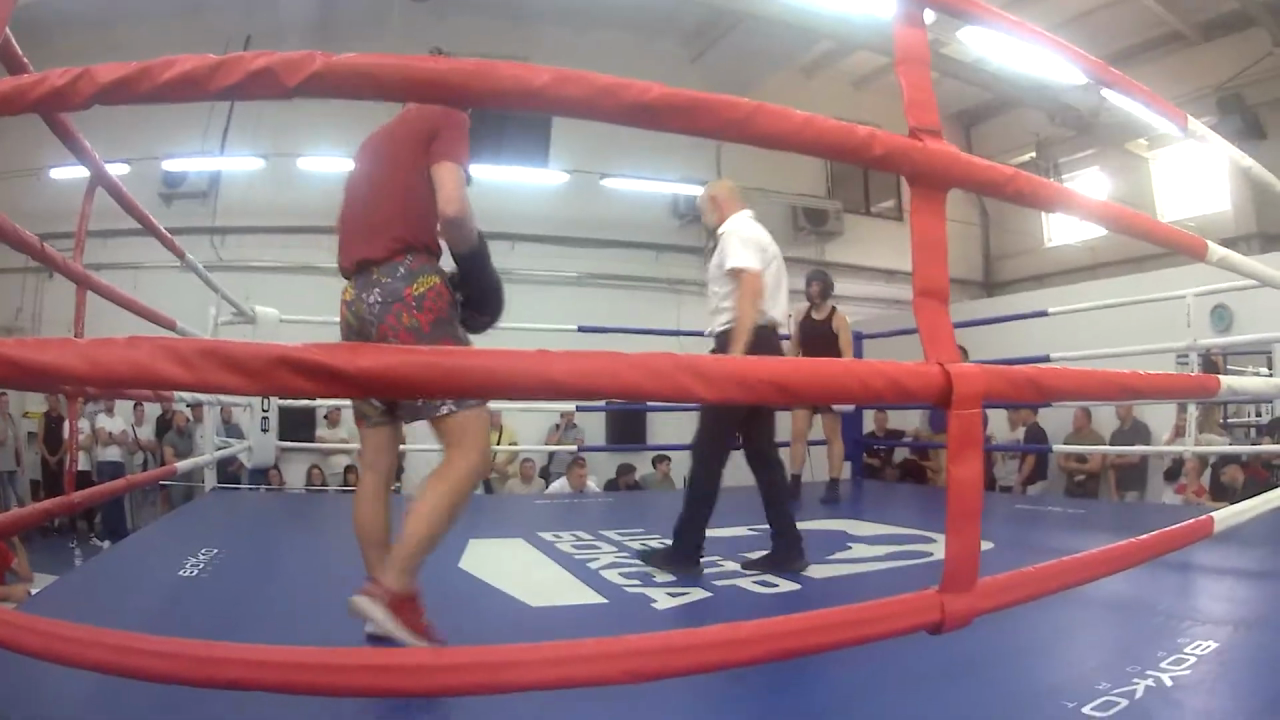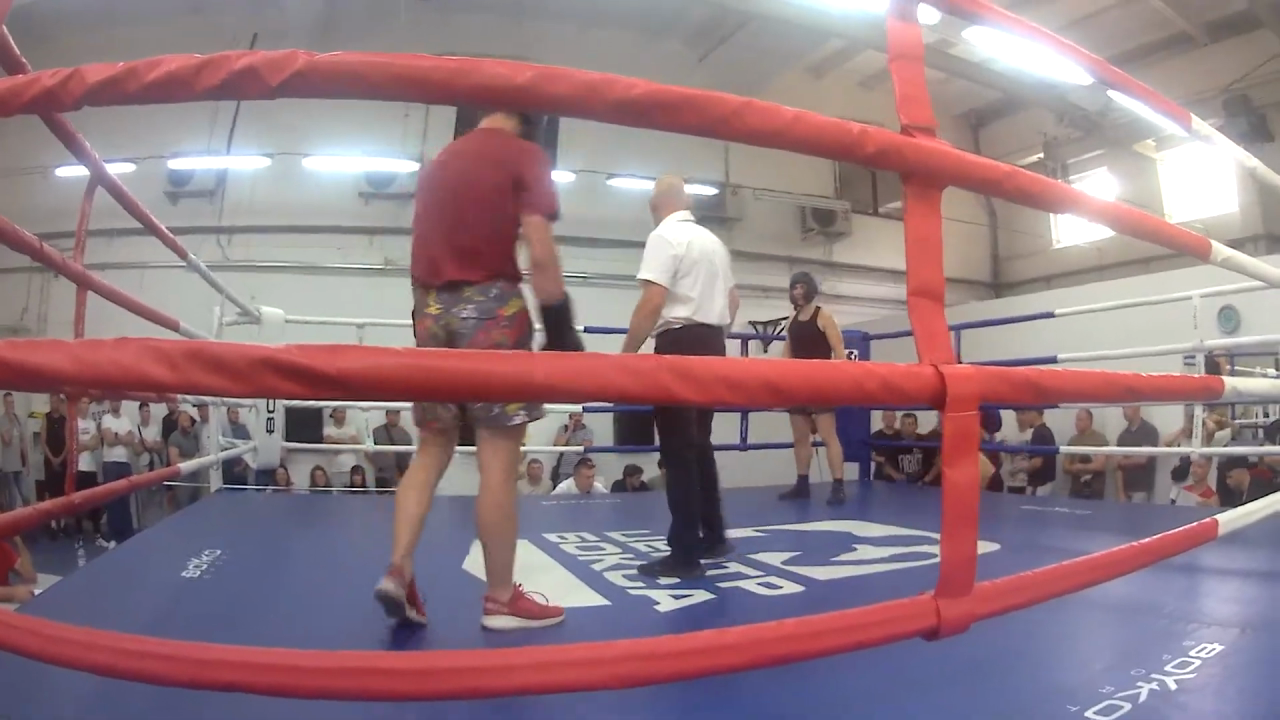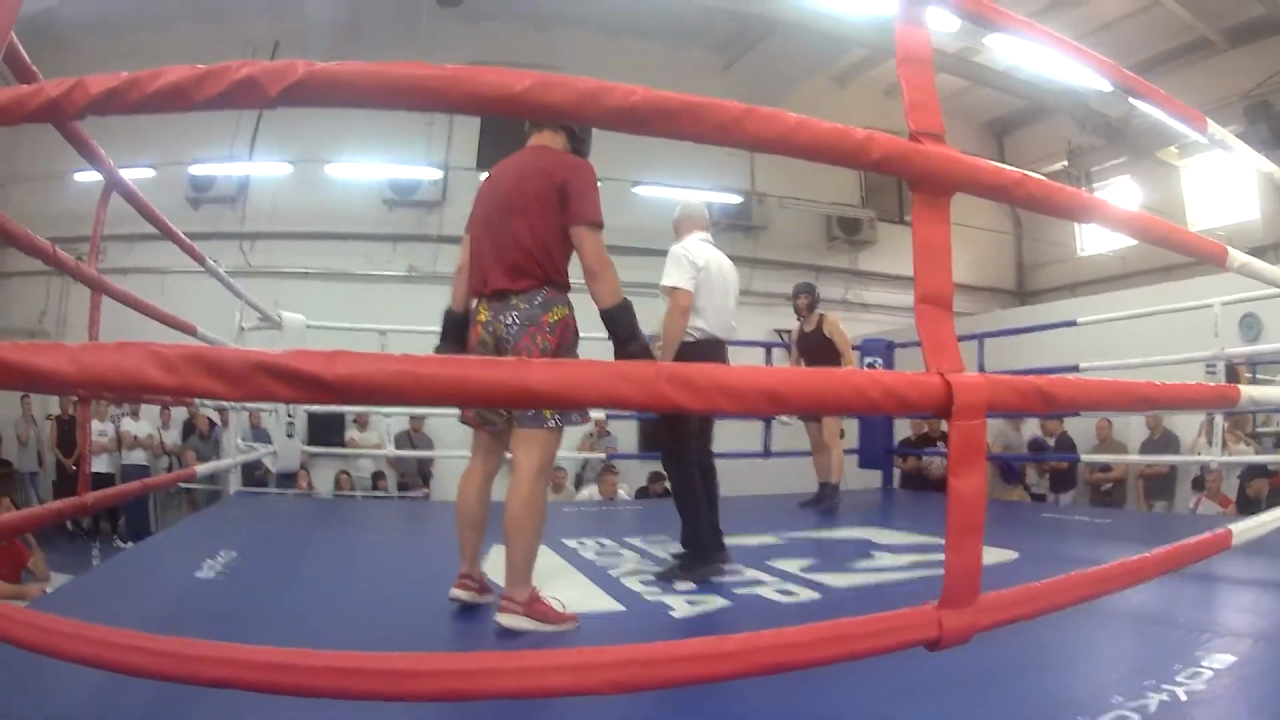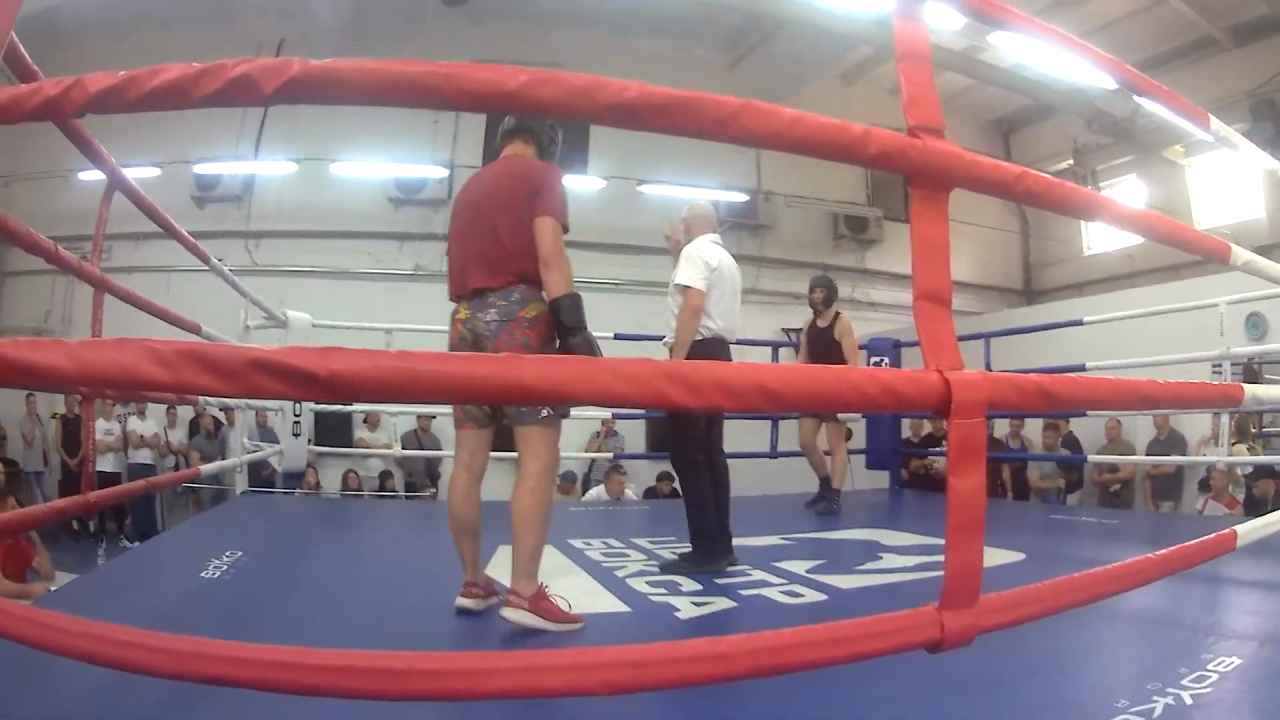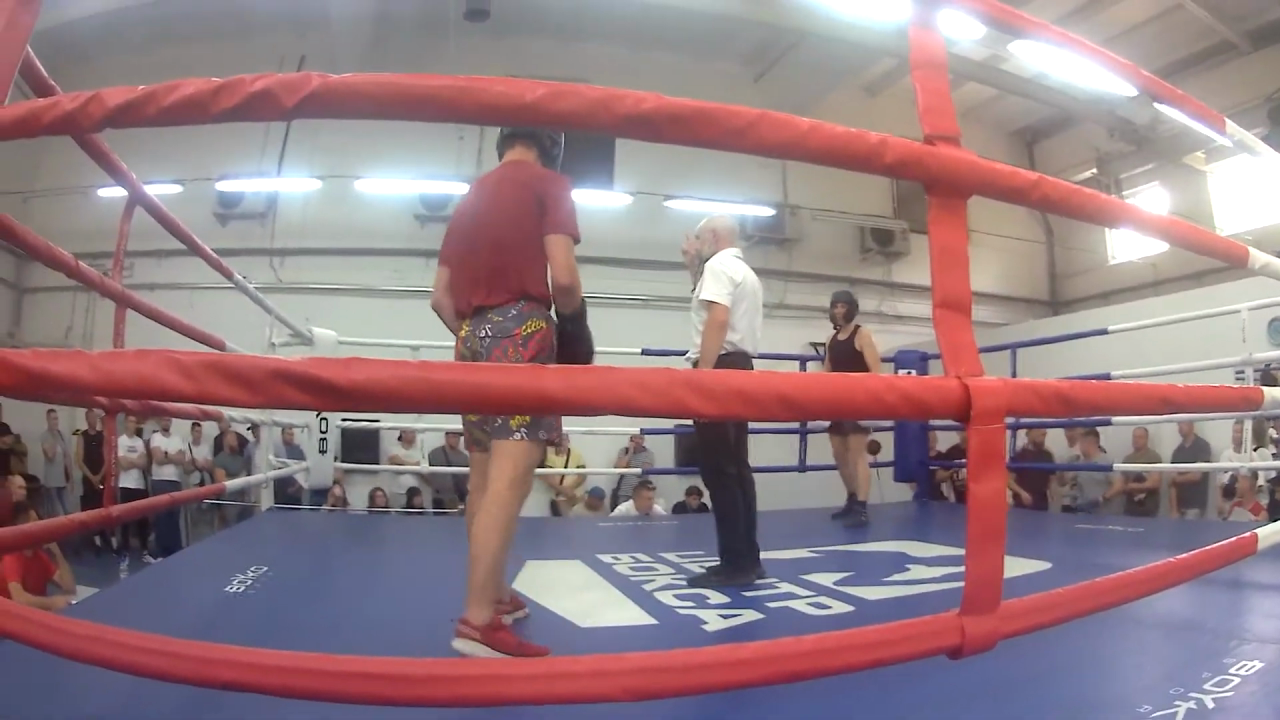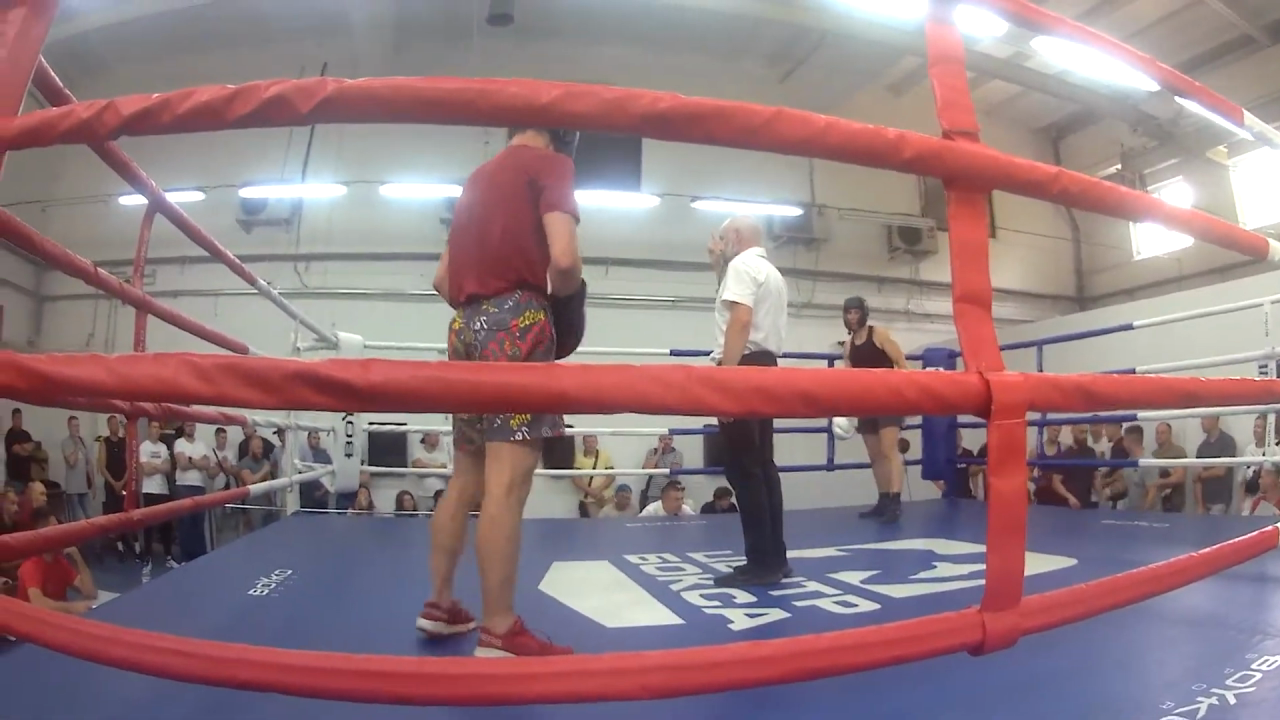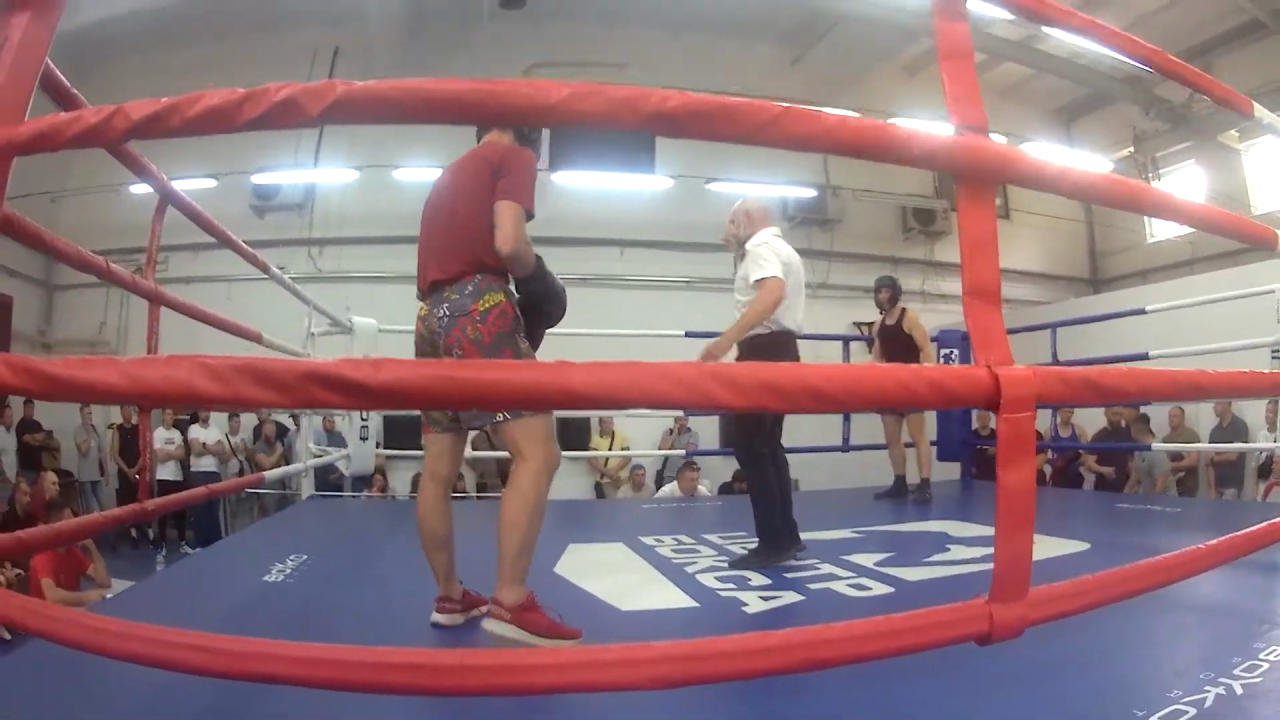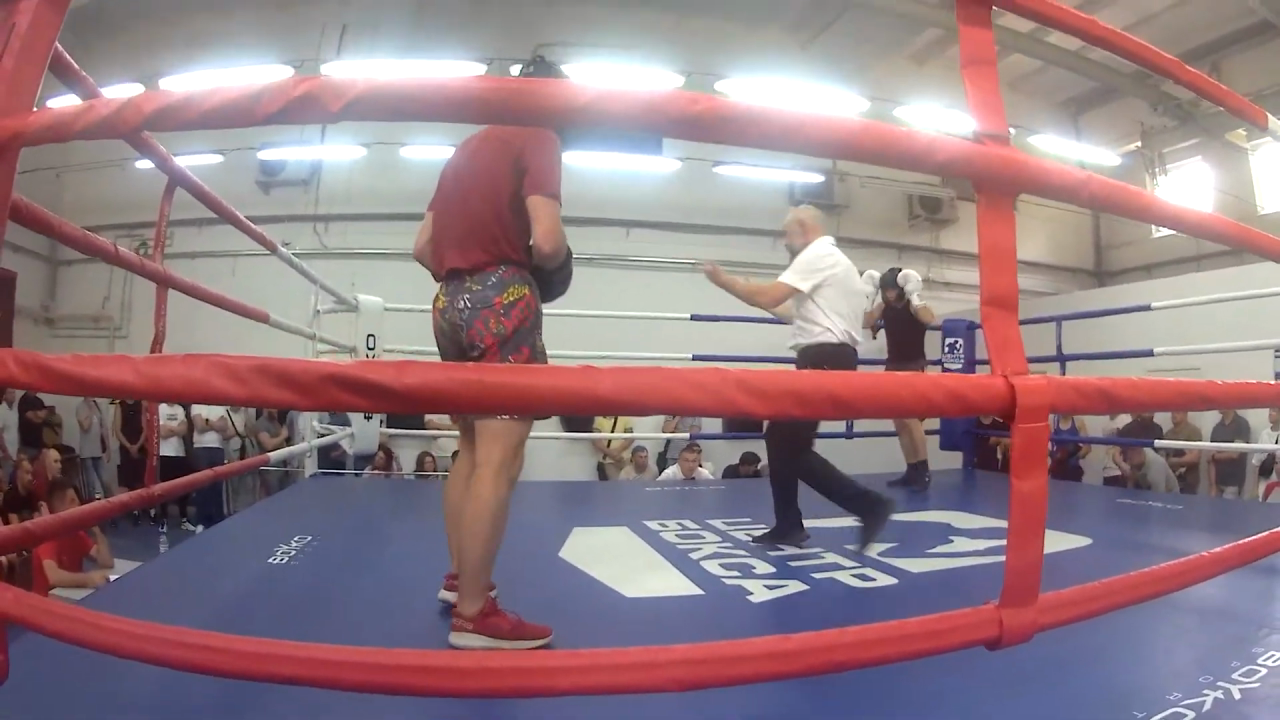
dt=0.5s
person 1, frame 1
left shoulder: (375, 140)
right shoulder: (446, 116)
left elbow: (346, 253)
right elbow: (450, 207)
right wrist: (475, 272)
left hip: (356, 295)
right hip: (411, 288)
left knee: (376, 464)
right knee: (470, 444)
left ankle: (384, 601)
right ankle: (393, 585)
person 1, frame 2
left shoulder: (438, 163)
right shoulder: (526, 156)
right elbow: (541, 258)
right wrist: (562, 330)
left hip: (432, 310)
right hip: (493, 309)
left knee: (432, 452)
right knee: (499, 464)
left ankle: (398, 568)
right ankle: (502, 597)
person 1, frame 3
left shoulder: (493, 177)
right shoulder: (572, 169)
left elbow: (463, 268)
right elbow: (594, 264)
left wrist: (452, 333)
right wrist: (628, 336)
left hip: (486, 318)
right hip: (540, 315)
left knee: (484, 457)
right knee: (531, 464)
left ankle: (468, 576)
right ankle: (518, 596)
person 1, frame 4
left shoulder: (470, 187)
right shoulder: (542, 173)
right elbow: (549, 256)
right wrist: (572, 328)
left hip: (467, 319)
right hip: (517, 314)
left knee: (468, 461)
right knee: (538, 458)
left ankle: (473, 582)
right ankle: (524, 591)
person 1, frame 5
left shoulder: (469, 198)
right shoulder: (548, 182)
left elbow: (441, 296)
right elbow: (563, 277)
right wrist: (574, 329)
left hip: (470, 335)
right hip: (520, 330)
left knee: (484, 477)
right knee: (510, 478)
left ankle: (494, 596)
right ankle: (478, 621)
person 1, frame 6
left shoulder: (478, 178)
right shoulder: (550, 163)
left elbow: (442, 279)
right elbow: (564, 258)
right wrist: (567, 300)
left hip: (465, 326)
right hip: (516, 322)
left knee: (467, 478)
right knee: (508, 484)
left ankle: (439, 604)
right ankle: (499, 631)
person 1, frame 7
left shoulder: (449, 174)
right shoulder: (514, 155)
right elbow: (507, 243)
right wrist: (535, 279)
left hip: (432, 316)
right hip: (480, 308)
left knee: (438, 471)
right knee: (537, 454)
left ankle: (449, 595)
right ankle: (511, 601)
person 1, frame 8
left shoulder: (466, 149)
right shoulder: (538, 138)
left elbow: (422, 246)
right elbow: (547, 243)
right wrist: (553, 268)
left hip: (451, 302)
right hip: (503, 300)
left knee: (472, 450)
right knee: (499, 463)
left ankle: (459, 576)
right ankle: (473, 613)
person 2, frame 1
left shoulder: (737, 231)
right shoulder: (754, 234)
left elbow: (750, 291)
left wrist: (735, 355)
left hip: (743, 349)
right hip: (762, 349)
left knee: (709, 449)
right knee: (762, 450)
left ankle: (686, 551)
right ankle: (787, 548)
person 2, frame 2
left shoulder: (664, 237)
right shoulder: (713, 241)
left elbow: (653, 301)
right elbow: (732, 300)
left wrist: (626, 355)
left hip: (679, 345)
right hip: (713, 344)
left knee: (678, 451)
right knee: (698, 445)
left ankle: (685, 554)
right ankle: (712, 534)
person 2, frame 3
left shoulder: (683, 251)
right shoulder: (725, 262)
left elbow: (680, 307)
left wrist: (663, 362)
left hip: (689, 356)
right hip: (716, 356)
left knee: (679, 455)
right knee: (699, 452)
left ankle: (701, 553)
right ankle: (710, 543)
person 2, frame 4
left shoulder: (696, 251)
right shoulder: (727, 259)
left elbow: (692, 306)
left wrist: (675, 361)
right wrist: (676, 252)
left hip: (697, 355)
right hip: (718, 355)
left knee: (688, 454)
right knee: (710, 452)
left ankle: (707, 549)
right ankle: (719, 545)
person 2, frame 5
left shoulder: (719, 265)
right shoulder: (746, 272)
left elbow: (717, 320)
right wrist: (694, 267)
left hip: (720, 369)
right hip: (740, 368)
left knee: (719, 468)
right knee: (736, 466)
left ankle: (735, 562)
right ankle: (747, 558)
person 2, frame 6
left shoulder: (742, 265)
right shoulder: (771, 272)
left elbow: (740, 321)
right wrist: (720, 266)
left hip: (744, 369)
right hip: (765, 368)
left knee: (744, 469)
right knee: (761, 466)
left ankle: (762, 562)
right ankle: (773, 557)
person 2, frame 7
left shoulder: (761, 245)
right shoulder: (782, 249)
left elbow: (771, 294)
left wrist: (727, 338)
right wrist: (737, 248)
left hip: (763, 350)
right hip: (781, 350)
left knee: (752, 448)
right knee: (768, 447)
left ankle: (773, 542)
right ankle: (785, 537)
person 2, frame 8
left shoulder: (815, 259)
right shoulder: (837, 262)
left elbow: (768, 298)
left wrist: (724, 281)
right wrist: (749, 288)
left hip: (823, 362)
right hip: (831, 360)
left knee: (793, 450)
right knee: (780, 440)
left ankle: (868, 505)
right ankle: (789, 526)
person 3, frame 1
left shoulder: (838, 318)
right shoulder: (802, 315)
left elbow: (847, 354)
right elbow: (794, 348)
left knee: (832, 436)
right knee: (797, 434)
left ankle: (833, 487)
right ankle: (794, 485)
person 3, frame 2
left shoulder: (824, 316)
right shoulder: (792, 320)
left elbow: (839, 351)
right elbow: (788, 354)
left knee: (828, 435)
right knee: (799, 438)
left ankle: (838, 486)
right ankle: (802, 484)
person 3, frame 3
left shoulder: (829, 323)
right shoulder: (796, 333)
left elbow: (848, 355)
right elbow: (794, 366)
left knee: (831, 440)
right knee: (816, 445)
left ankle: (833, 492)
right ankle: (822, 491)
person 3, frame 4
left shoulder: (842, 322)
right shoulder: (808, 324)
left elbow: (852, 361)
right elbow: (803, 358)
left knee: (836, 445)
right knee: (805, 442)
left ankle: (834, 497)
right ankle: (824, 485)
person 3, frame 5
left shoulder: (862, 335)
right shoulder: (832, 340)
left elbow: (875, 369)
left knee: (858, 457)
right knee: (840, 456)
left ankle: (861, 509)
right ankle: (852, 501)
person 3, frame 6
left shoulder: (879, 334)
right shoulder: (848, 346)
left elbow: (901, 362)
left knee: (889, 450)
right knee: (875, 456)
left ankle: (895, 502)
right ankle: (883, 502)
person 3, frame 7
left shoulder: (909, 317)
right shoulder: (879, 324)
left elbow: (925, 348)
left knee: (917, 435)
right knee: (892, 438)
left ankle: (924, 486)
right ankle: (900, 484)
person 3, frame 8
left shoulder: (912, 305)
right shoulder: (884, 306)
left elbow: (929, 319)
right elbow: (864, 323)
left wrist: (915, 294)
left hip: (913, 366)
right hip: (893, 367)
left knee: (910, 419)
right knee: (900, 424)
left ankle: (923, 470)
right ankle: (911, 471)
